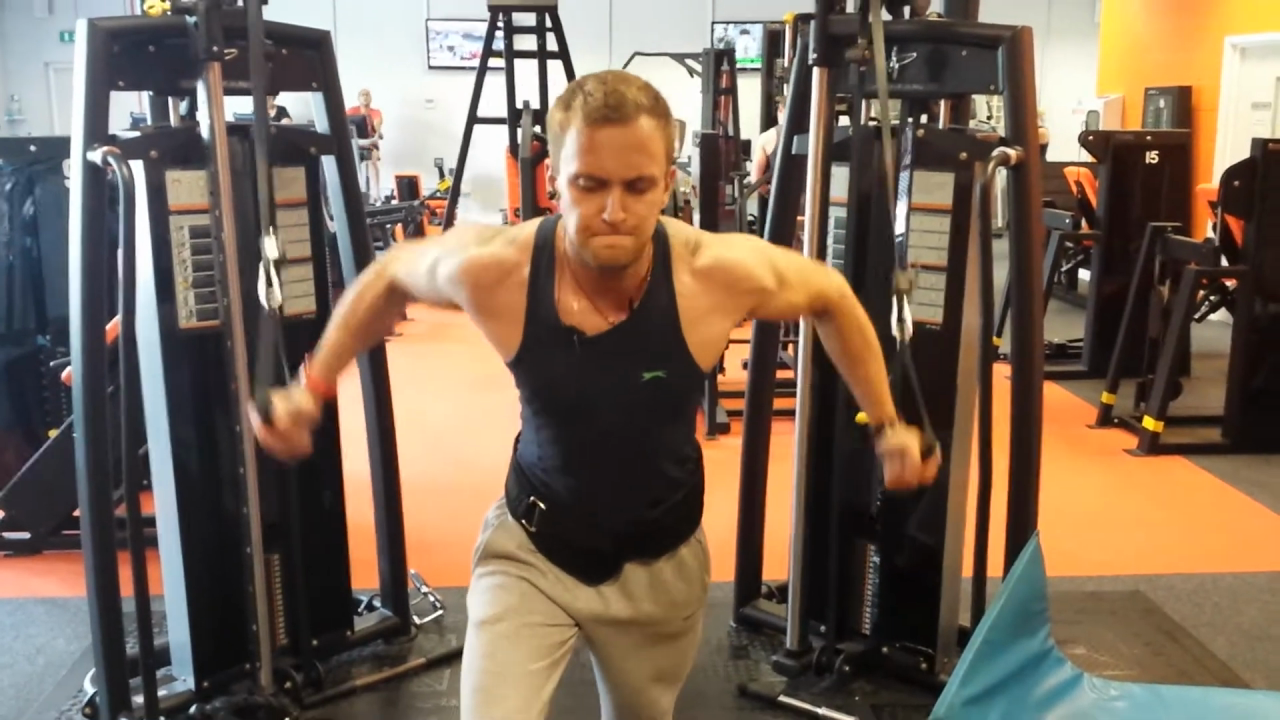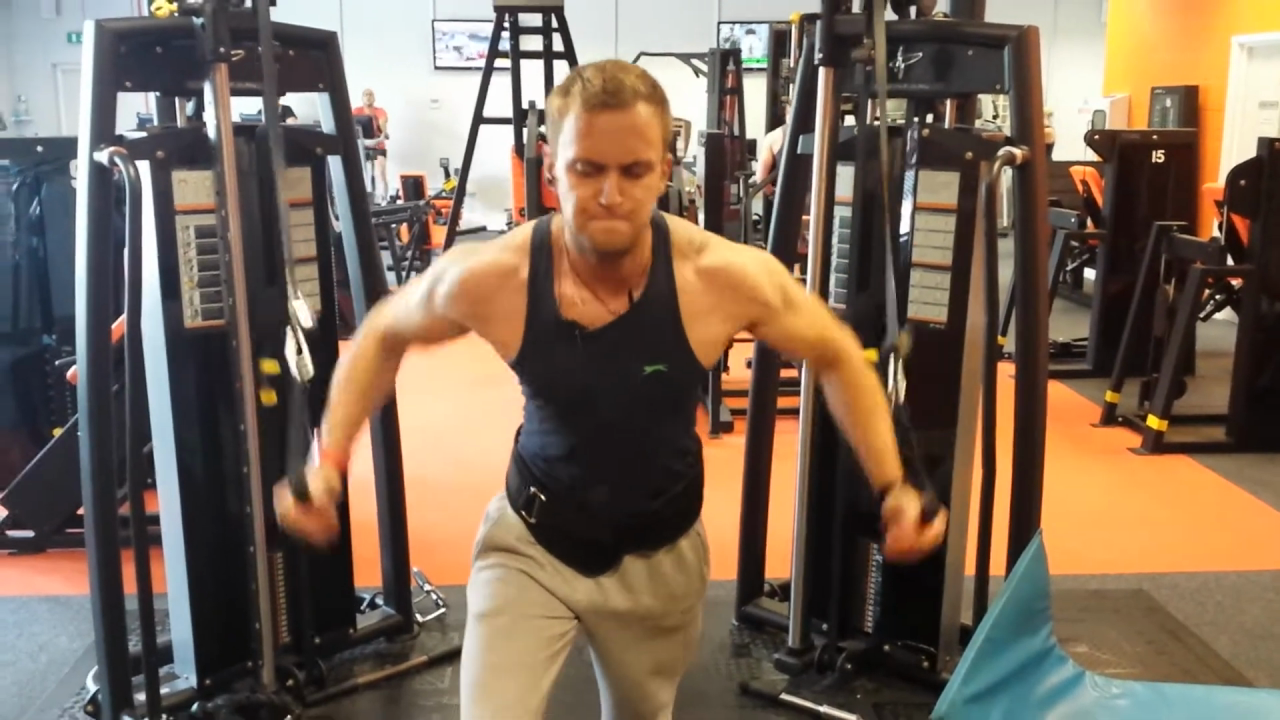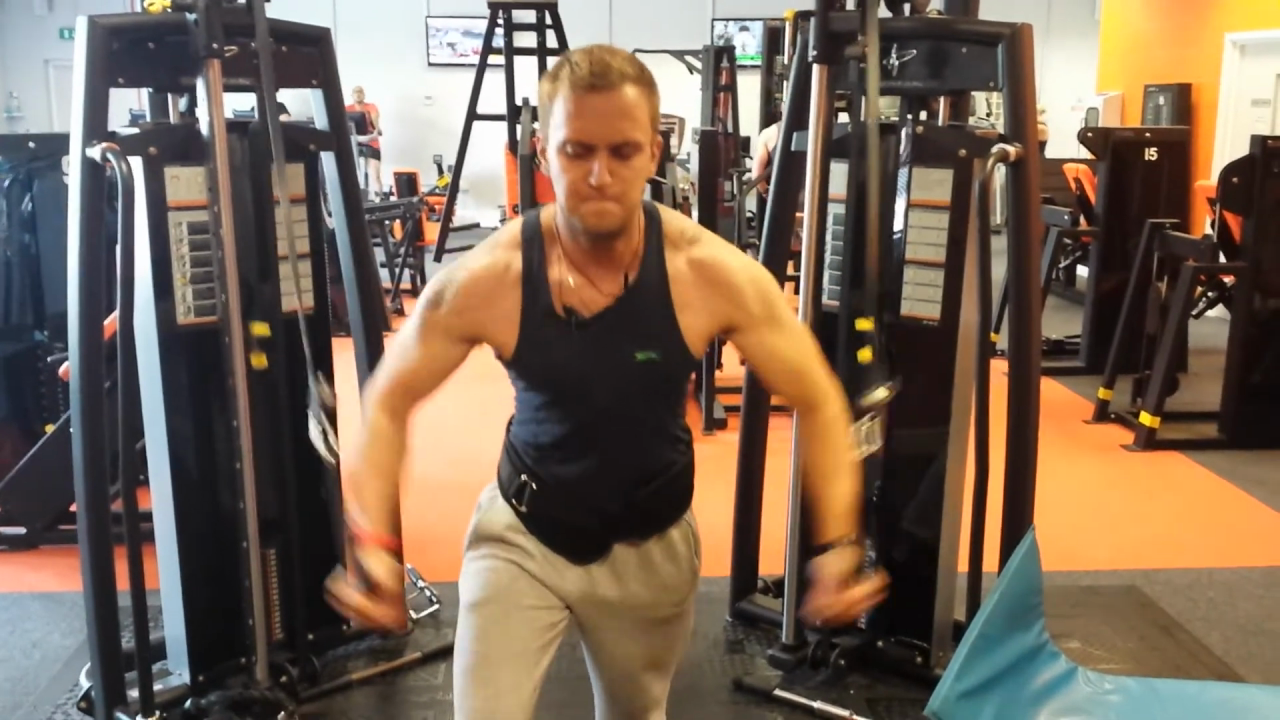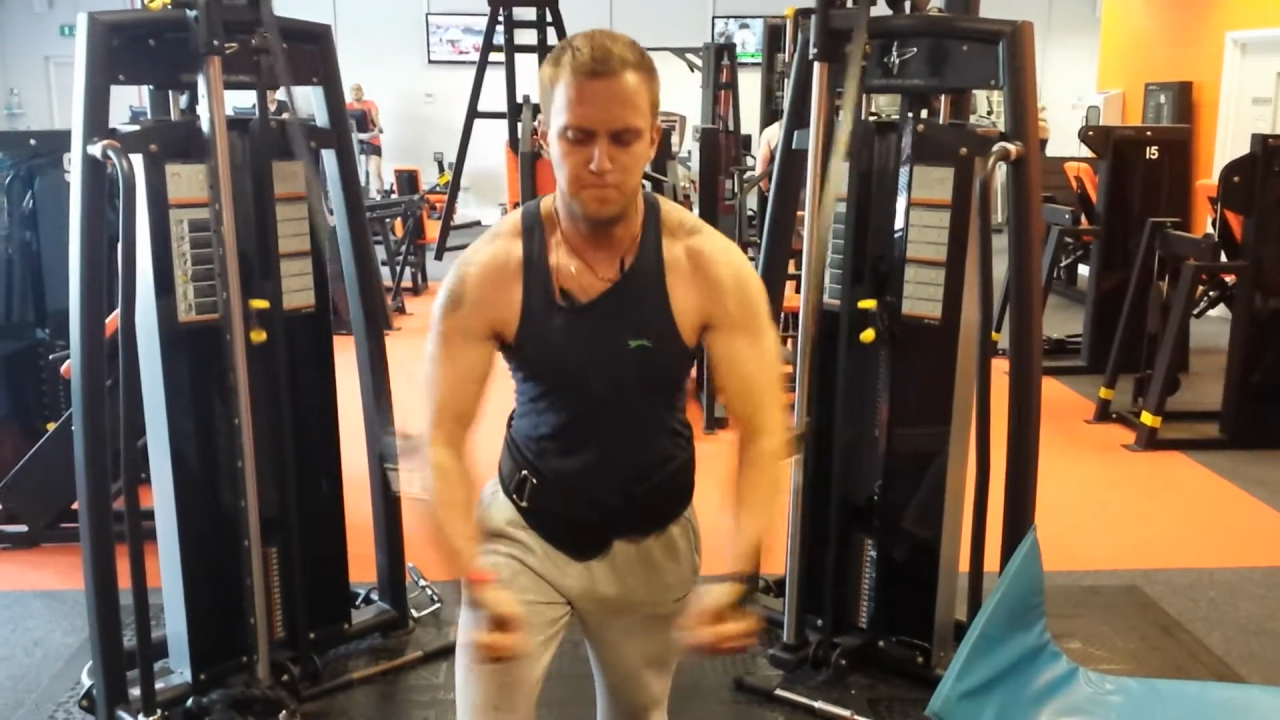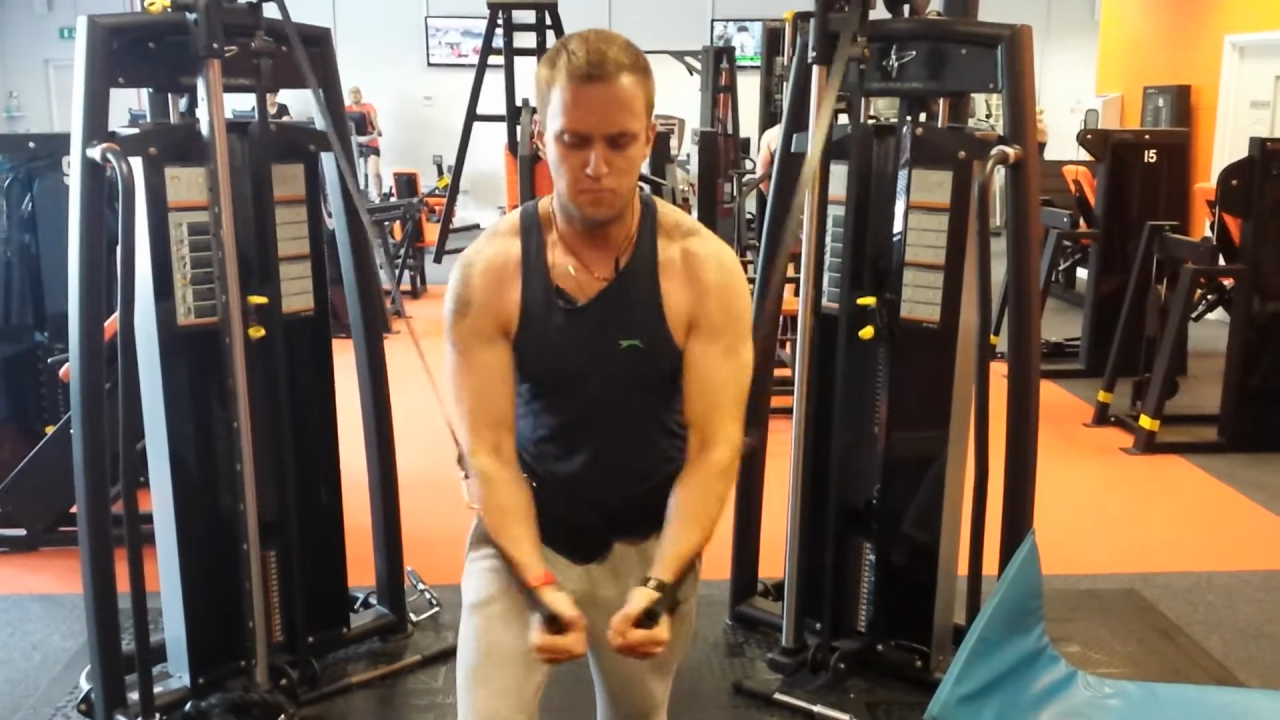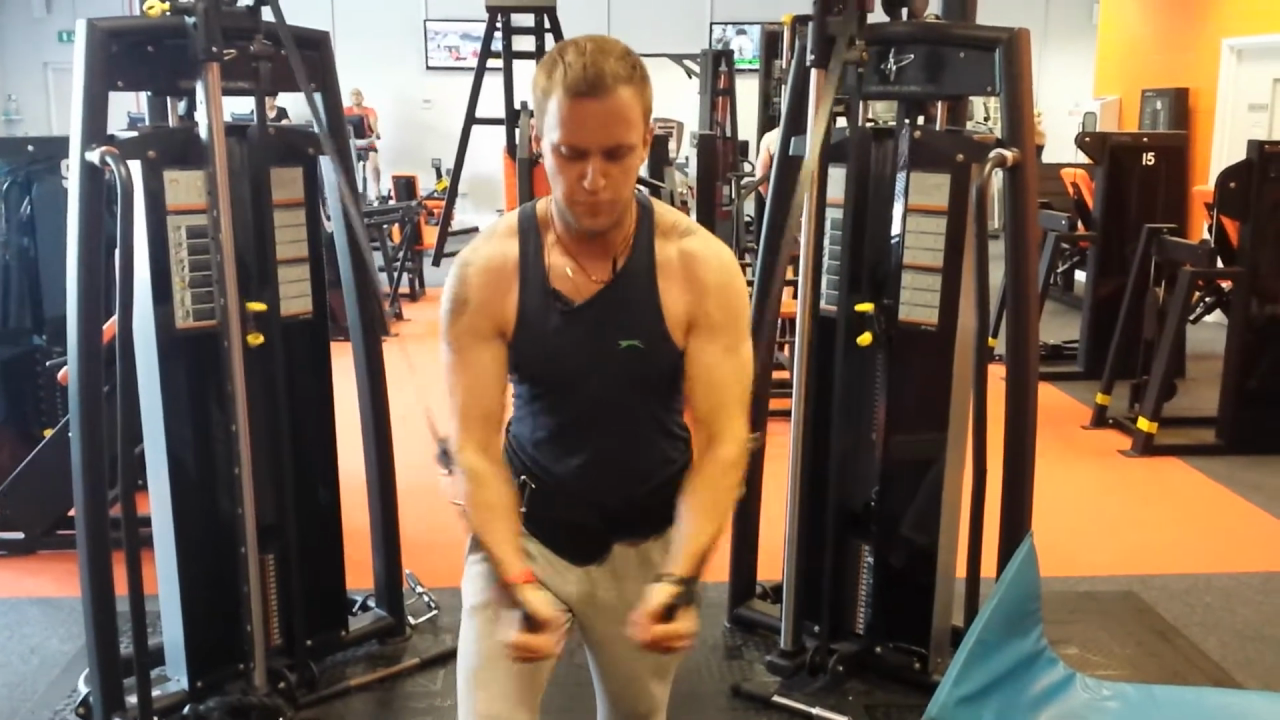
dt=0.1s
person 1, frame 1
left shoulder: (722, 272)
right shoulder: (494, 268)
left elbow: (829, 294)
right elbow: (394, 274)
left wrist: (888, 424)
right wrist: (313, 388)
left hip: (661, 559)
right hip: (530, 548)
person 1, frame 2
left shoulder: (725, 276)
right shoulder: (492, 277)
left elbow: (838, 354)
right elbow: (382, 333)
left wrist: (892, 485)
right wrist: (325, 468)
left hip: (660, 550)
right hip: (531, 541)
person 1, frame 3
left shoulder: (712, 271)
right shoulder: (487, 278)
left elbow: (816, 399)
right elbow: (387, 403)
left wrist: (838, 545)
right wrist: (375, 548)
left hip: (652, 540)
right hip: (523, 531)
person 1, frame 4
left shoulder: (711, 265)
right shoulder: (487, 270)
left elbow: (763, 431)
right elbow: (444, 443)
left wrist: (733, 578)
right wrist: (483, 584)
left hip: (651, 535)
right hip: (523, 525)
person 1, frame 5
left shoulder: (703, 266)
right shoulder: (488, 268)
left elbow: (715, 448)
right elbow: (485, 452)
left wrist: (662, 587)
right wrist: (538, 589)
left hip: (650, 537)
right hip: (525, 526)
person 1, frame 6
left shoulder: (699, 266)
right shoulder: (487, 270)
left elbow: (724, 441)
right elbow: (472, 450)
left wrist: (677, 582)
right wrist: (518, 589)
left hip: (650, 539)
right hip: (523, 529)
